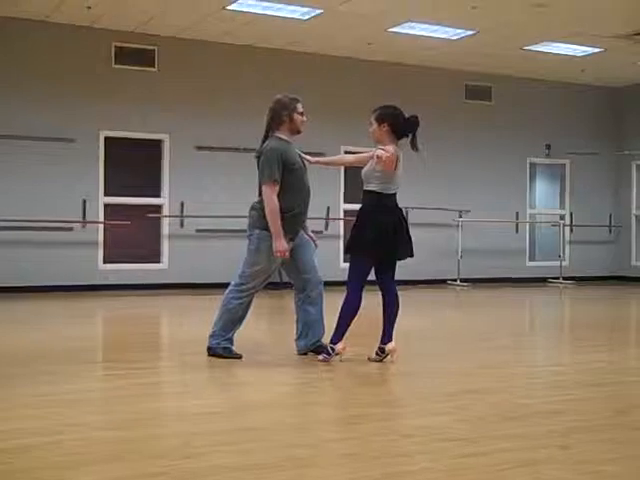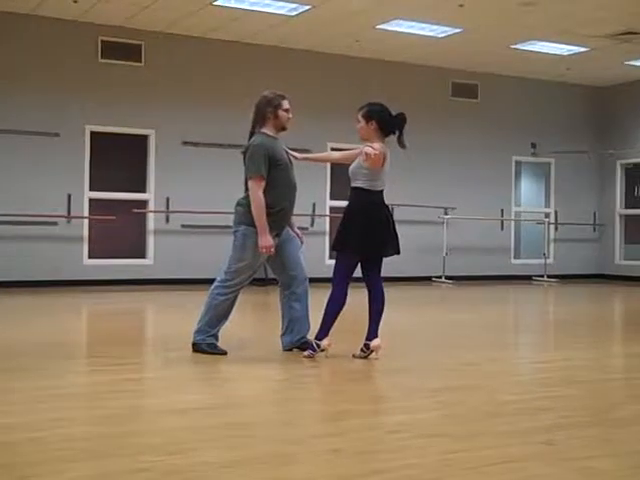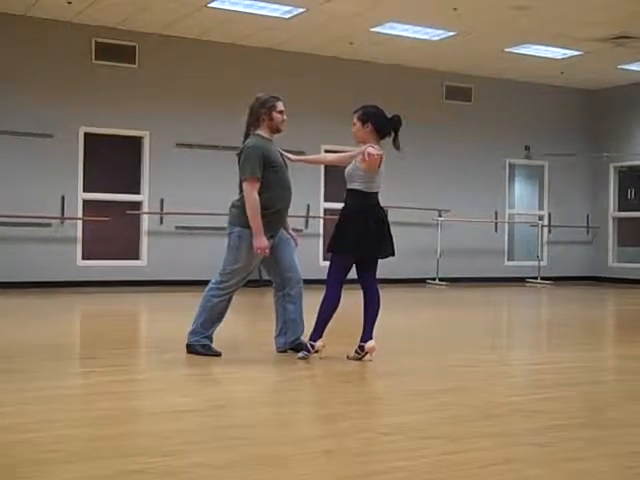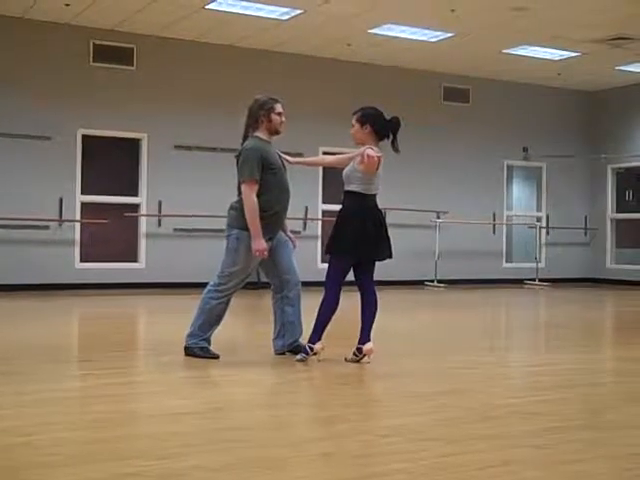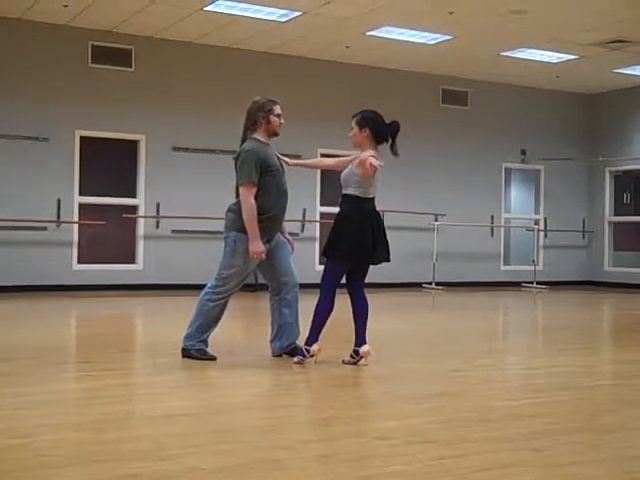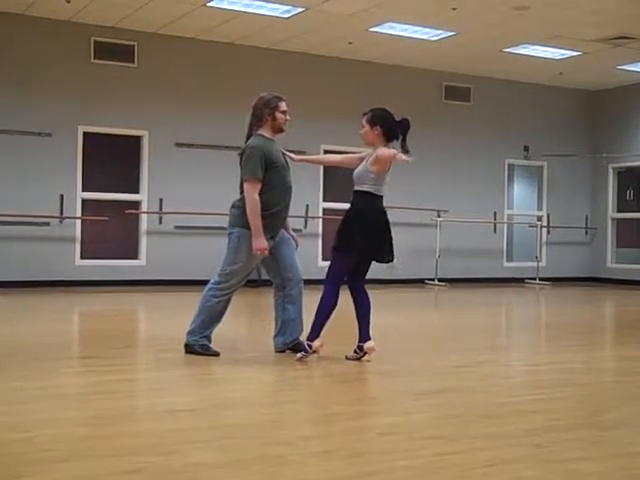
dt=0.4s
person 1, frame 1
left shoulder: (289, 149)
right shoulder: (273, 149)
right elbow: (269, 195)
left wrist: (304, 229)
right wrist: (277, 238)
left hip: (294, 233)
right hip: (269, 232)
left knee: (311, 285)
right knee: (245, 288)
left ankle: (310, 342)
right ankle: (218, 342)
person 1, frame 2
left shoulder: (276, 145)
right shoulder: (260, 145)
right elbow: (255, 191)
left wrist: (291, 226)
right wrist: (263, 233)
left hip: (280, 229)
right hip: (255, 229)
left knee: (296, 281)
right knee: (231, 283)
left ankle: (295, 338)
right ankle: (203, 338)
person 1, frame 3
left shoulder: (271, 147)
right shoulder: (254, 147)
right elbow: (250, 192)
left wrist: (286, 228)
right wrist: (258, 235)
left hip: (275, 231)
right hip: (250, 230)
left knee: (290, 282)
right knee: (225, 284)
left ankle: (289, 339)
right ankle: (198, 338)
person 1, frame 4
left shoulder: (269, 149)
right shoulder: (253, 149)
right elbow: (248, 195)
left wrist: (284, 230)
right wrist: (256, 237)
left hip: (273, 233)
right hip: (248, 232)
left knee: (289, 284)
right knee: (224, 287)
left ankle: (288, 342)
right ankle: (196, 341)
person 1, frame 5
left shoulder: (268, 151)
right shoulder: (251, 151)
right elbow: (247, 198)
left wrist: (283, 232)
right wrist: (254, 240)
left hip: (271, 235)
right hip: (246, 235)
left knee: (287, 286)
right knee: (221, 289)
left ankle: (285, 344)
right ankle: (193, 343)
person 1, frame 6
left shoulder: (274, 147)
right shoulder: (256, 147)
right elbow: (251, 194)
left wrist: (287, 229)
right wrist: (257, 236)
left hip: (276, 232)
right hip: (249, 231)
left knee: (291, 282)
right knee: (225, 285)
left ankle: (288, 339)
right ankle: (196, 339)
person 2, frame 1
left shoulder: (389, 152)
right shoulder: (383, 152)
left elbow: (387, 162)
right elbow: (348, 159)
left wrist: (382, 158)
right wrist: (315, 160)
left hip: (375, 220)
right hip: (387, 222)
left knee: (354, 285)
right knee: (387, 284)
left ankle: (336, 342)
right ankle: (386, 342)
person 2, frame 2
left shoulder: (376, 150)
right shoulder: (369, 150)
left elbow: (374, 161)
right elbow: (335, 156)
left wrist: (370, 155)
right wrist: (302, 157)
left hip: (363, 217)
right hip: (373, 219)
left knee: (340, 281)
right knee: (373, 281)
left ankle: (321, 338)
right ankle: (372, 338)
person 2, frame 3
left shoulder: (371, 153)
right shoulder: (364, 153)
left elbow: (373, 158)
right elbow: (330, 159)
left wrist: (370, 154)
right wrist: (297, 158)
left hip: (358, 219)
right hip: (368, 220)
left knee: (334, 282)
right knee: (368, 282)
left ankle: (315, 340)
right ankle: (366, 340)
person 2, frame 4
left shoulder: (369, 155)
right shoulder: (360, 156)
left elbow: (371, 159)
right elbow: (327, 160)
left wrist: (369, 153)
right wrist: (294, 160)
left hip: (355, 221)
right hip: (366, 222)
left knee: (332, 284)
right knee: (366, 284)
left ankle: (314, 342)
right ankle: (364, 342)
person 2, frame 5
left shoulder: (366, 158)
right shoulder: (359, 159)
left elbow: (368, 159)
right elbow: (327, 163)
left wrist: (368, 161)
right wrist: (294, 163)
left hip: (352, 224)
right hip: (365, 226)
left knee: (328, 287)
right knee: (356, 287)
left ankle: (311, 344)
right ankle: (360, 345)
person 2, frame 6
left shoulder: (380, 155)
right shoulder: (369, 157)
left elbow: (388, 154)
right elbow: (335, 159)
left wrist: (396, 155)
right wrist: (299, 158)
left hip: (363, 220)
right hip: (368, 222)
left knee: (332, 281)
right knee: (355, 283)
left ankle: (313, 339)
right ankle: (365, 341)
